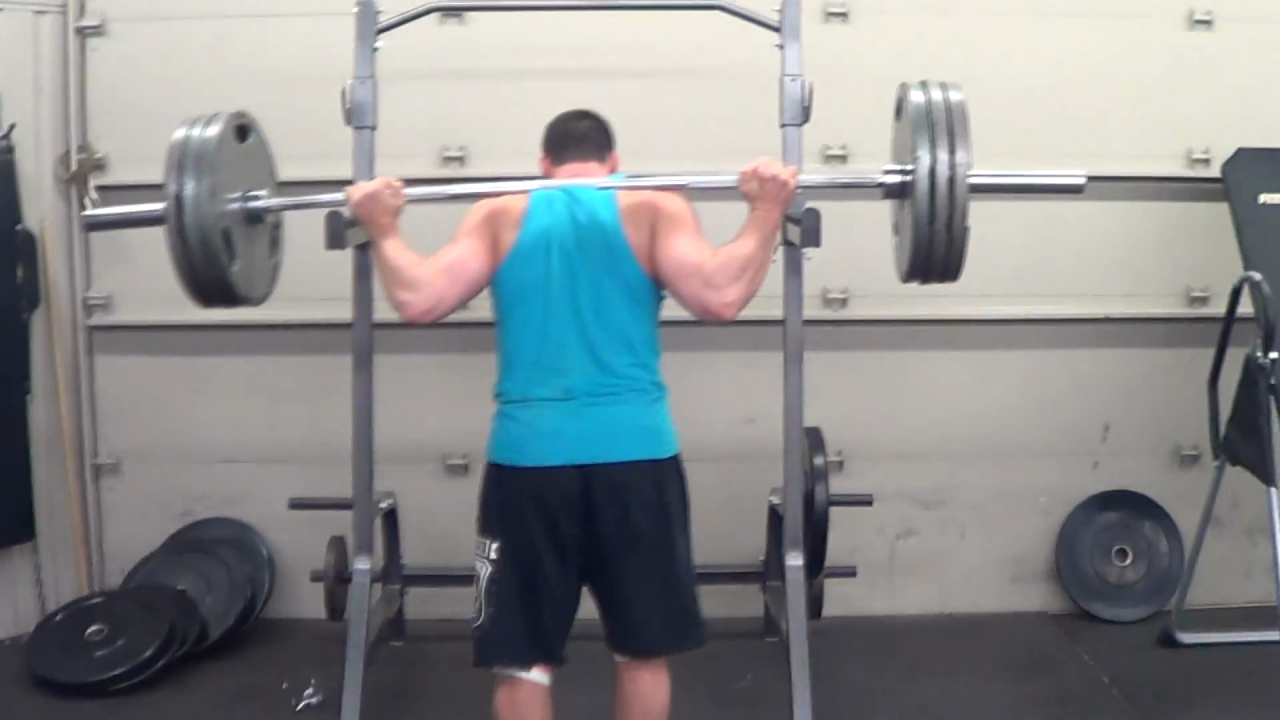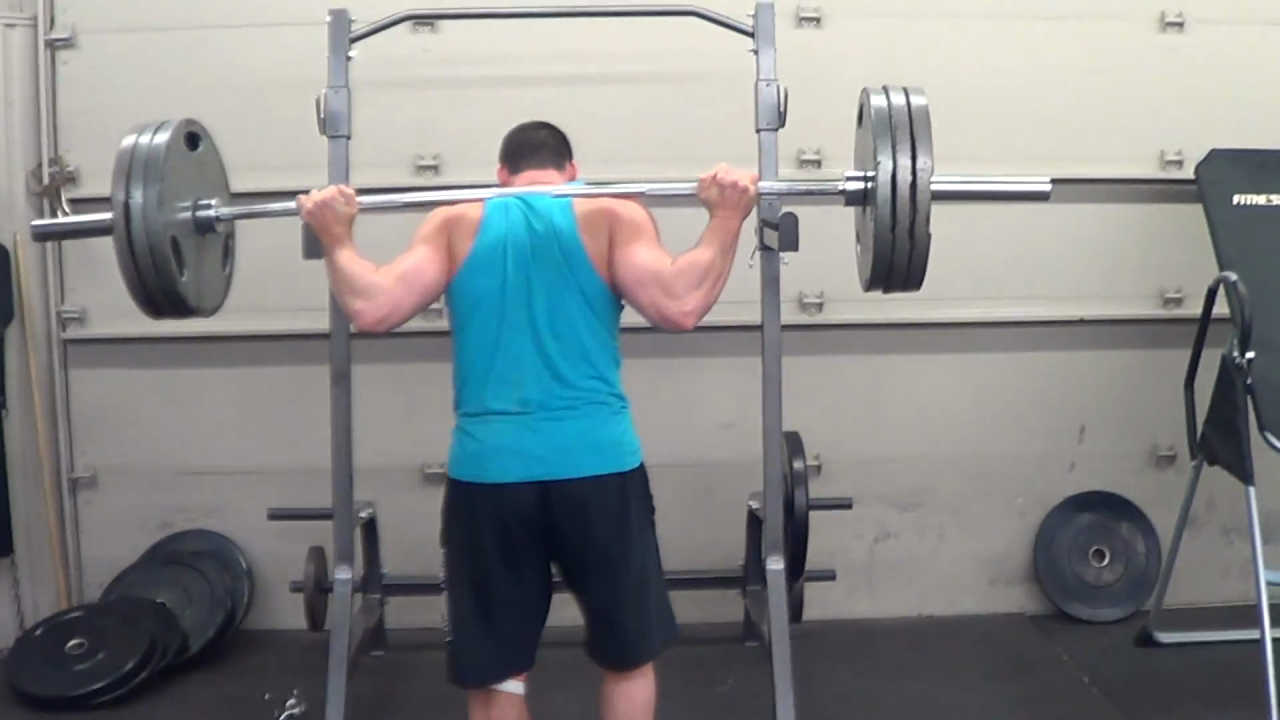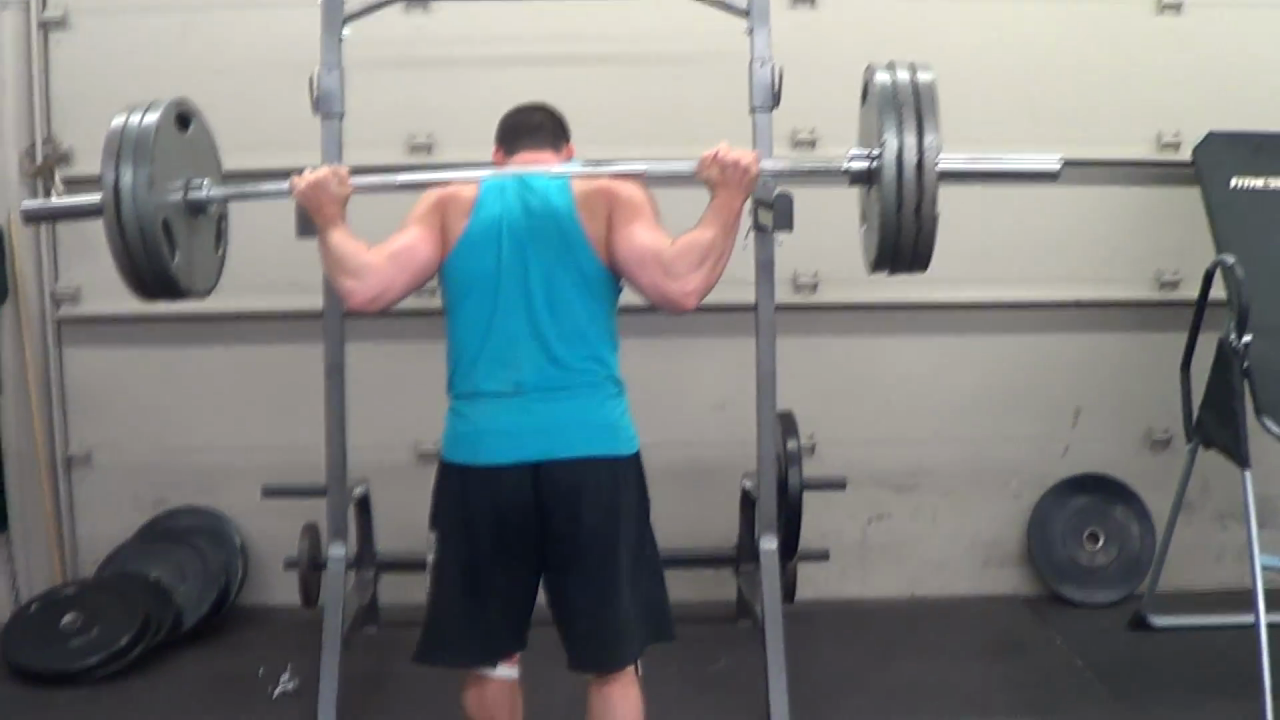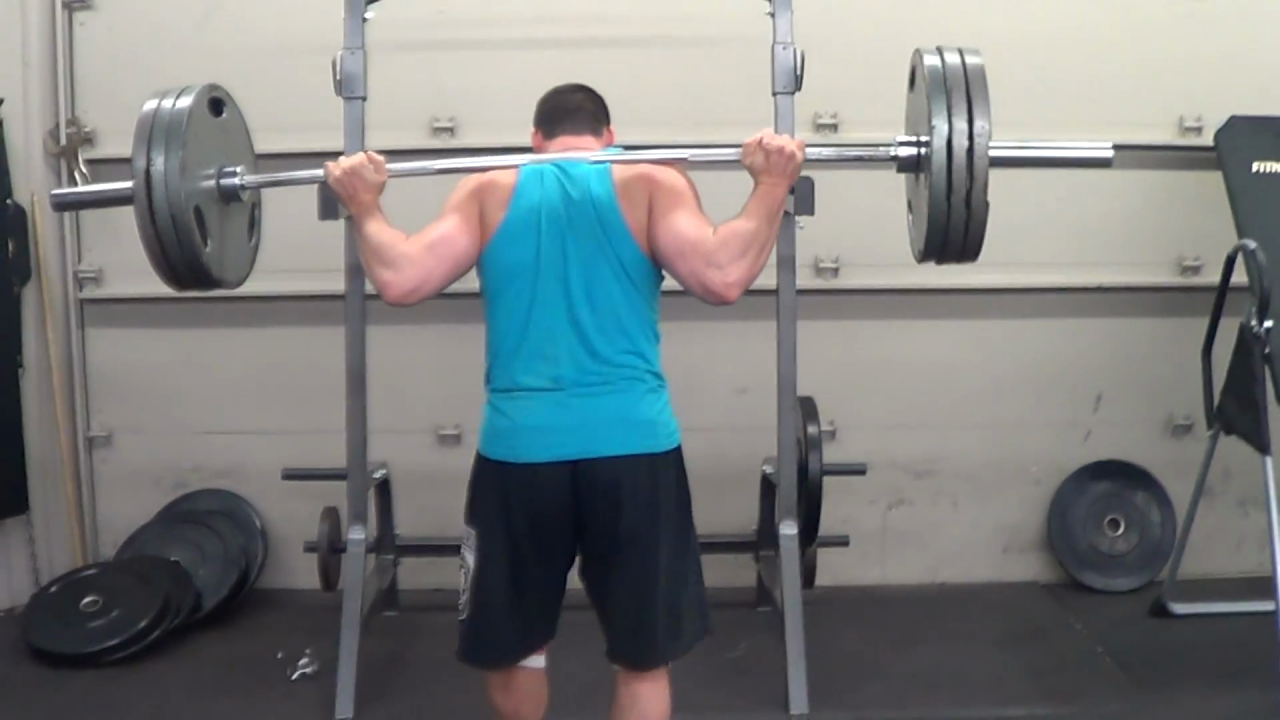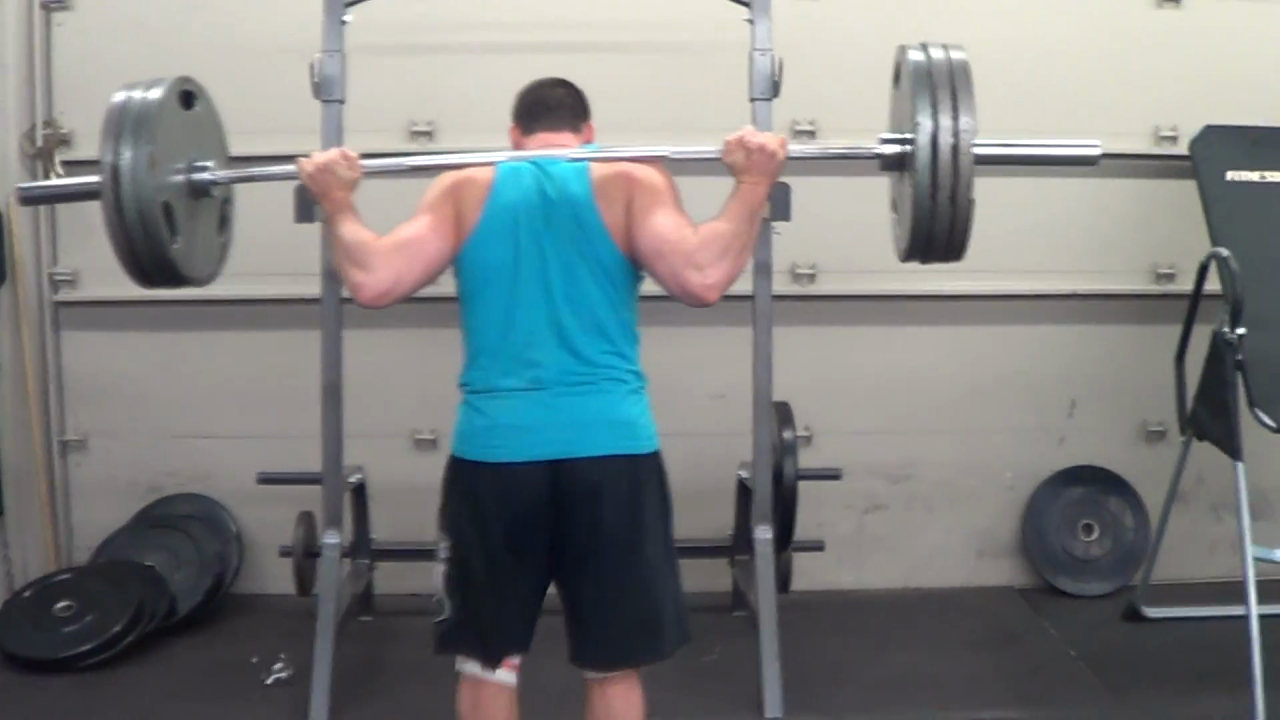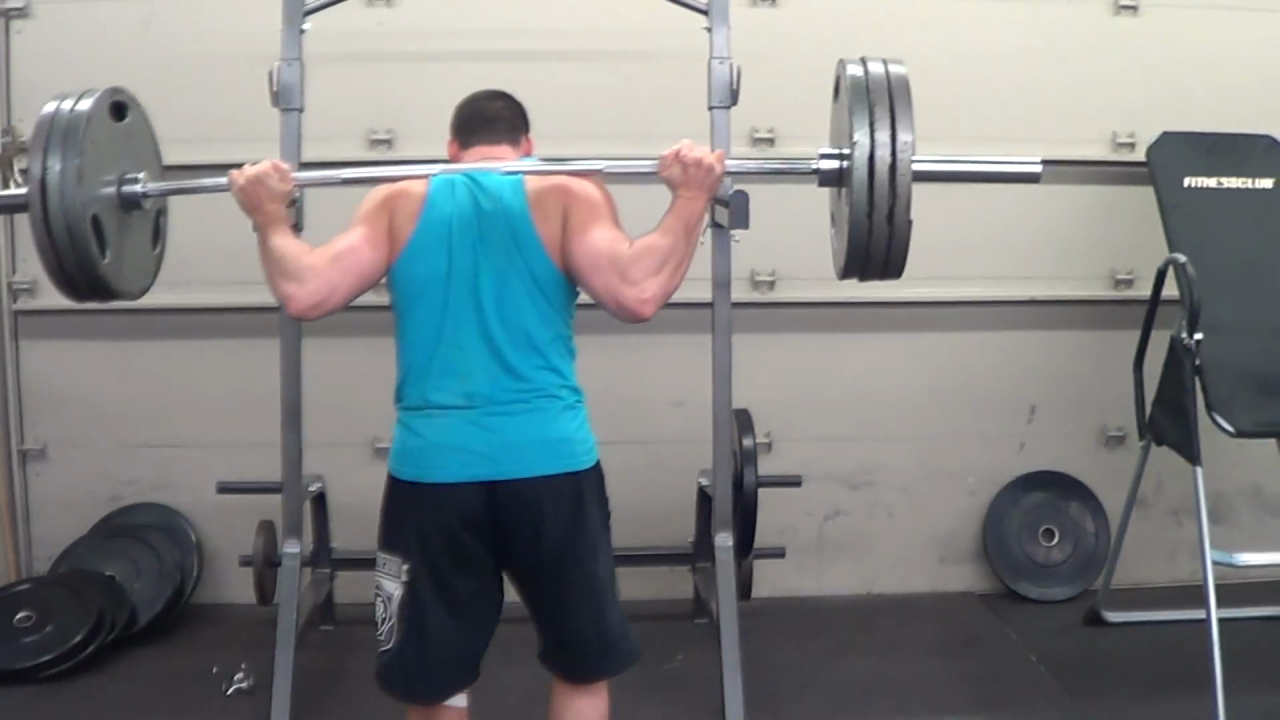
dt=0.3s
person 1, frame 1
left shoulder: (498, 214)
right shoulder: (655, 208)
left elbow: (418, 300)
right elbow: (720, 298)
left wrist: (382, 227)
right wrist: (766, 214)
left hip: (528, 458)
right hip: (635, 455)
left knee: (522, 658)
right knee: (644, 647)
person 1, frame 2
left shoulder: (455, 224)
right shoulder: (613, 217)
left elbow: (372, 309)
right elbow: (679, 308)
left wrist: (336, 235)
right wrist: (726, 218)
left hip: (490, 472)
right hip: (598, 467)
right knee: (628, 654)
person 1, frame 3
left shoulder: (450, 204)
right shoulder: (609, 197)
left elbow: (364, 290)
right elbow: (680, 287)
left wrist: (329, 217)
right wrist: (728, 198)
left hip: (482, 454)
right hip: (593, 450)
left knee: (489, 653)
right knee: (612, 658)
person 1, frame 4
left shoulder: (488, 191)
right shoulder: (651, 184)
left elbow: (401, 281)
right elbow: (723, 278)
left wrist: (364, 204)
right wrist: (772, 184)
left hip: (519, 448)
right hip: (633, 446)
left knee: (512, 643)
right knee: (644, 654)
person 1, frame 5
left shoulder: (463, 189)
right shoulder: (631, 182)
left elbow: (373, 282)
right elbow: (703, 279)
left wrist: (337, 202)
right wrist: (753, 184)
left hip: (493, 450)
right hip: (612, 449)
left knee: (487, 657)
right knee: (614, 660)
person 1, frame 6
left shoulder: (398, 203)
right shoulder: (567, 196)
left elbow: (305, 294)
right elbow: (638, 295)
left wrist: (269, 213)
right wrist: (691, 197)
left hip: (432, 471)
right hip: (551, 464)
right knee: (582, 666)
